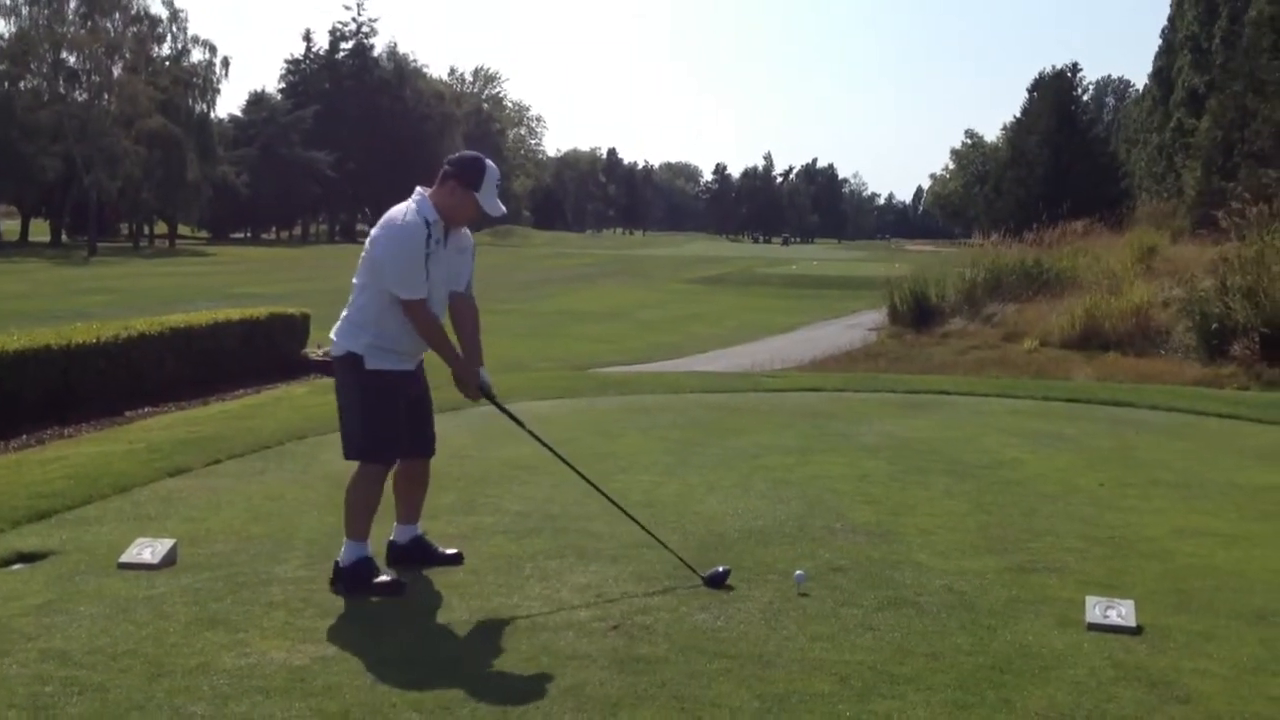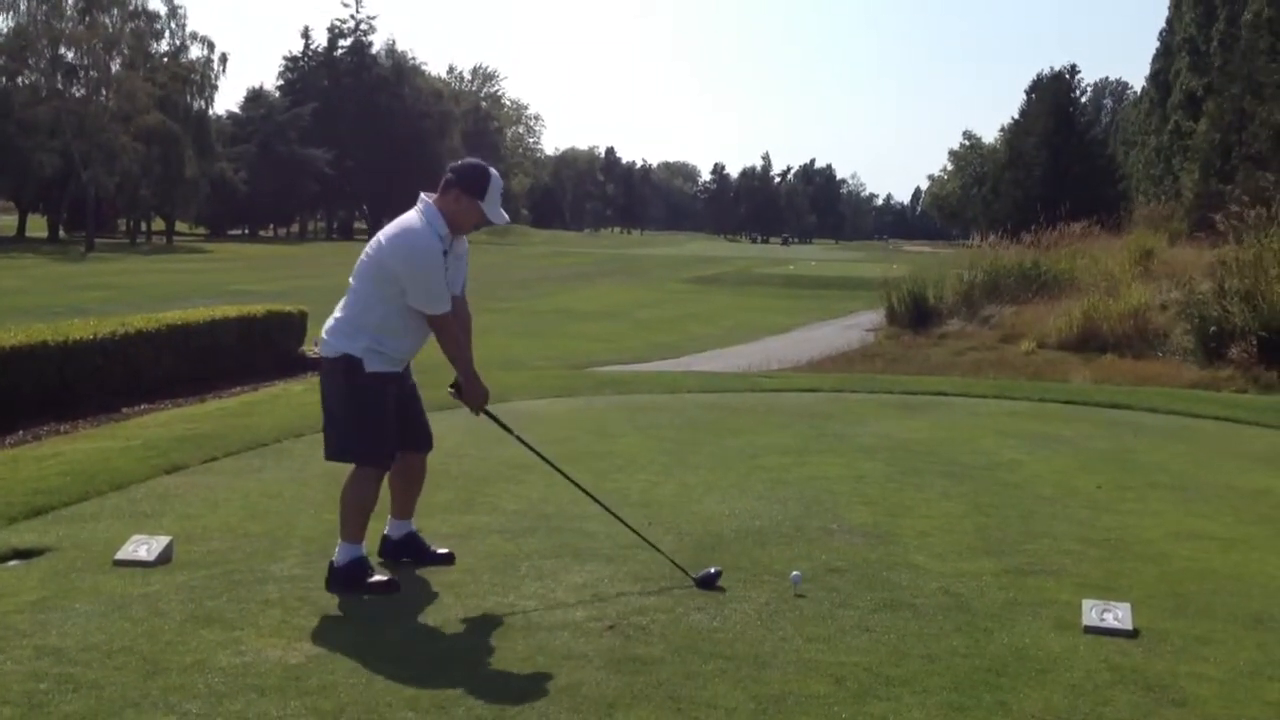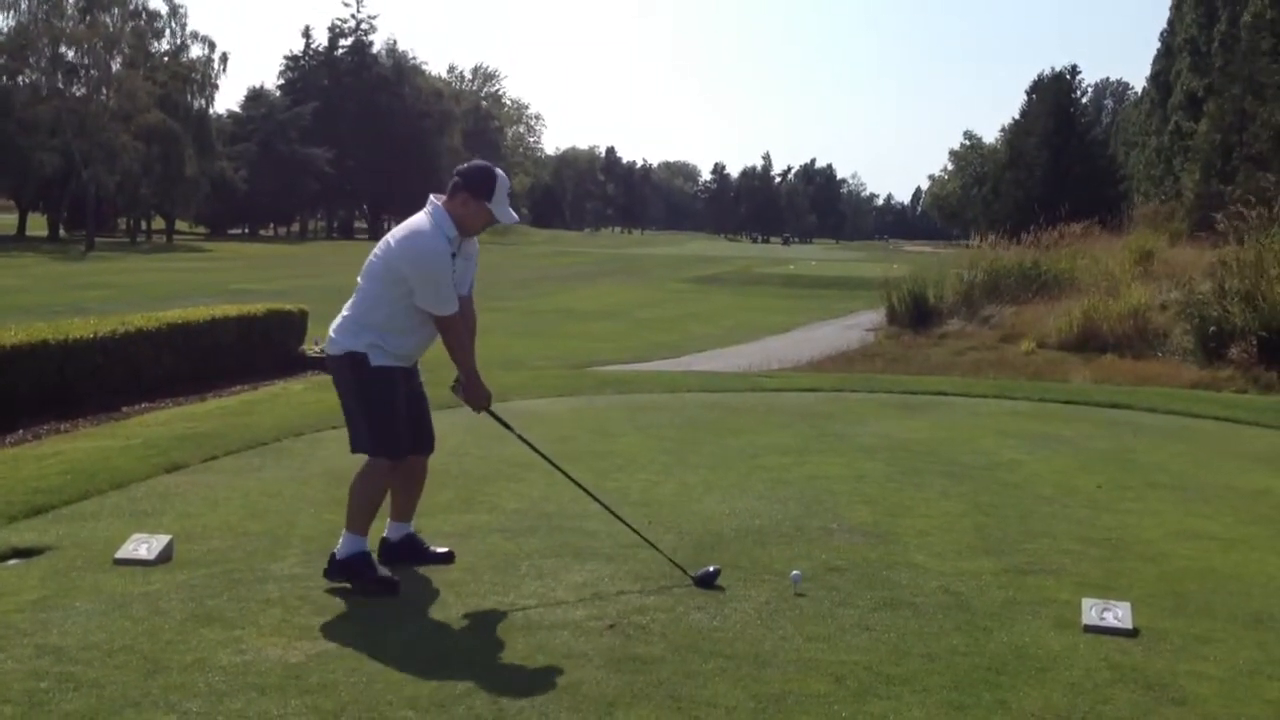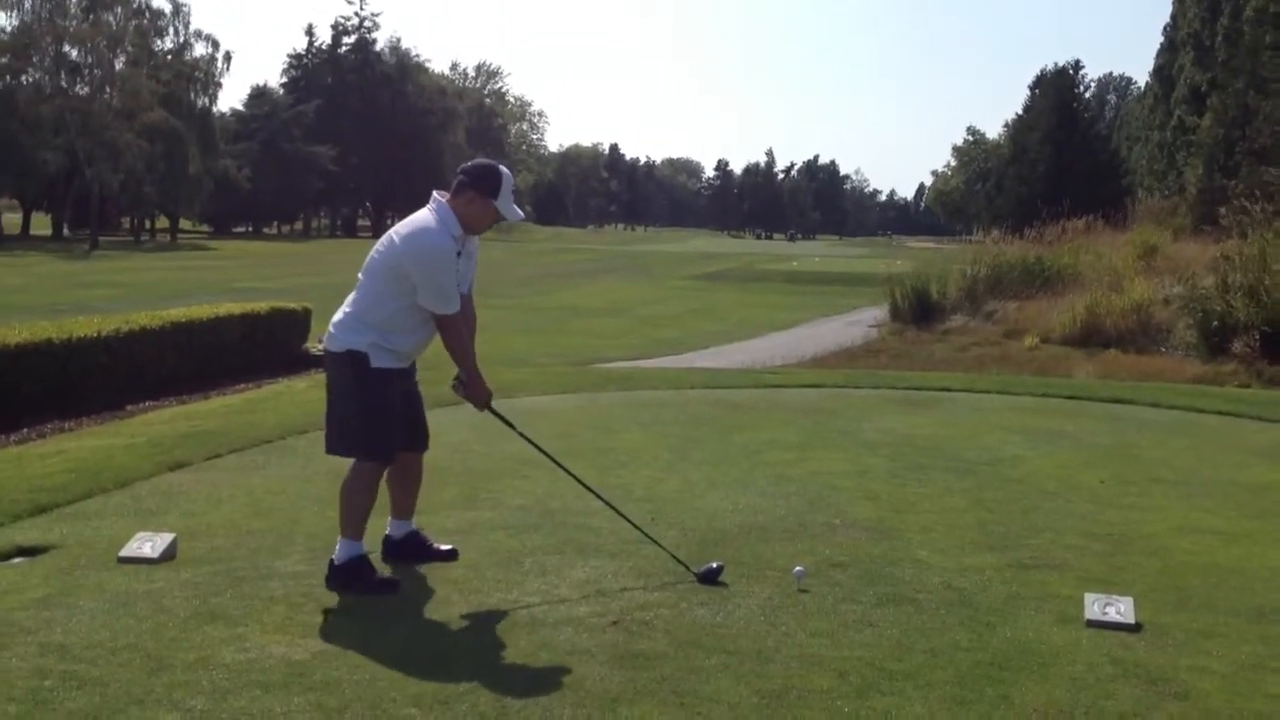
dt=0.3s
person 1, frame 1
left shoulder: (458, 236)
right shoulder: (405, 229)
left elbow: (462, 303)
right elbow: (418, 311)
left wrist: (474, 367)
right wrist: (458, 367)
left hip: (403, 358)
right hip: (366, 355)
left knee: (418, 454)
right knee: (377, 459)
left ankle: (406, 541)
right ankle: (352, 562)
person 1, frame 2
left shoulder: (452, 238)
right shoulder: (418, 241)
left elbow: (458, 309)
right elbow: (441, 322)
left wrist: (467, 376)
right wrist: (470, 379)
left hip: (388, 358)
right hip: (356, 357)
left knee: (415, 447)
right knee: (372, 461)
left ankle: (398, 537)
right ankle: (347, 563)
person 1, frame 3
left shoulder: (461, 238)
right shoulder: (426, 244)
left elbow: (464, 311)
right elbow: (448, 324)
left wrist: (468, 377)
right wrist: (473, 382)
left hip: (396, 356)
right hip: (361, 353)
left knee: (417, 449)
right knee: (385, 454)
left ankle: (398, 538)
right ankle: (349, 555)
person 1, frame 4
left shoulder: (461, 235)
right shoulder: (431, 241)
left elbow: (465, 309)
right elbow: (448, 323)
left wrist: (469, 374)
right wrist: (474, 380)
left hip: (392, 353)
right hip: (360, 353)
left knee: (411, 447)
right knee: (373, 457)
left ankle: (401, 535)
right ankle: (346, 560)
